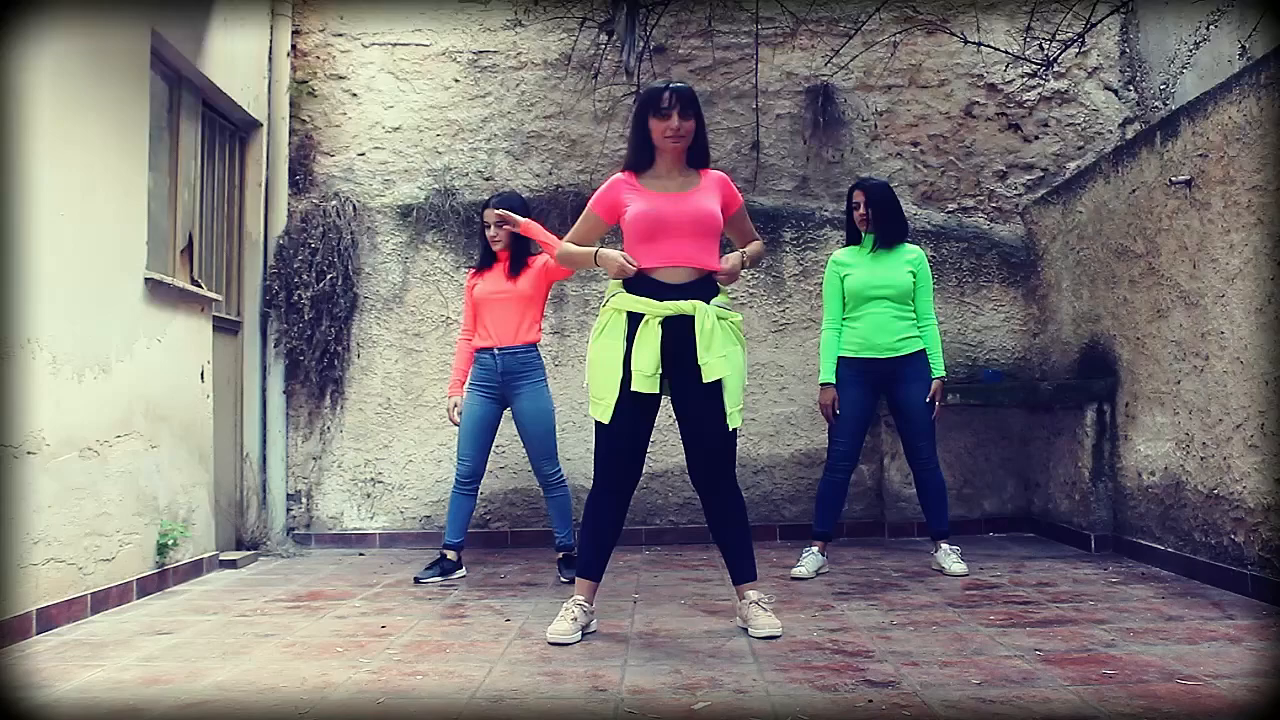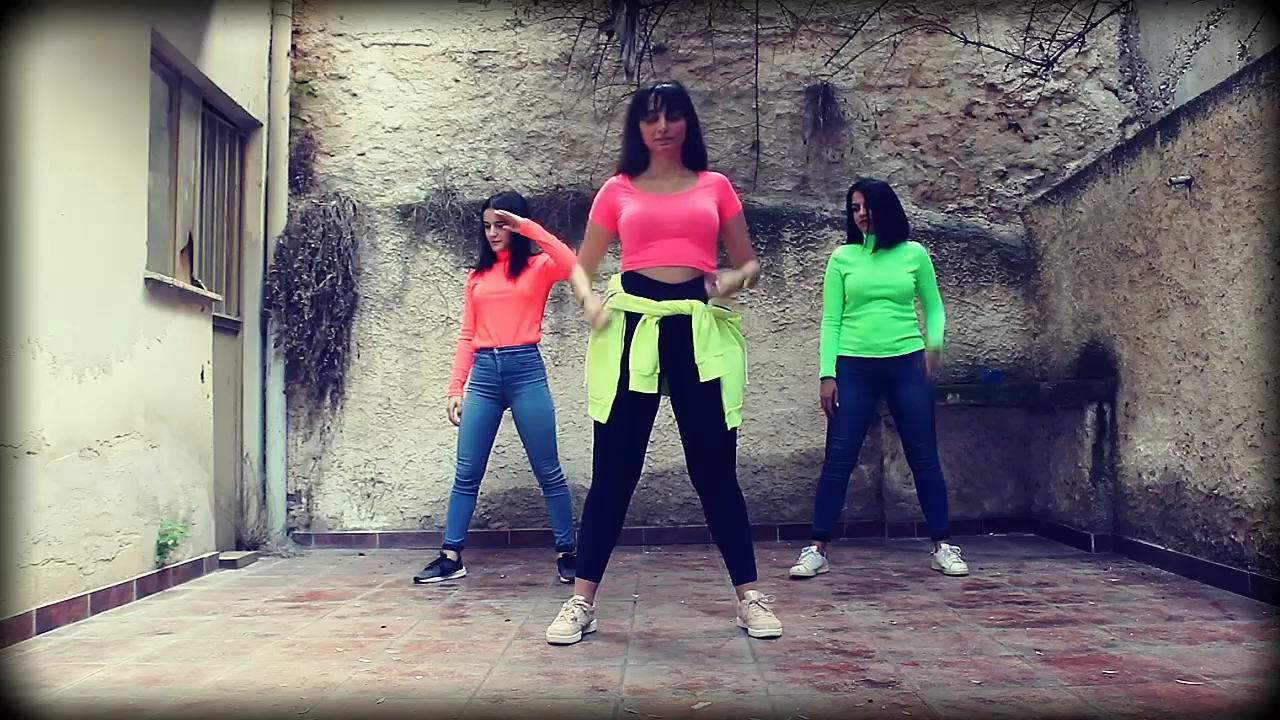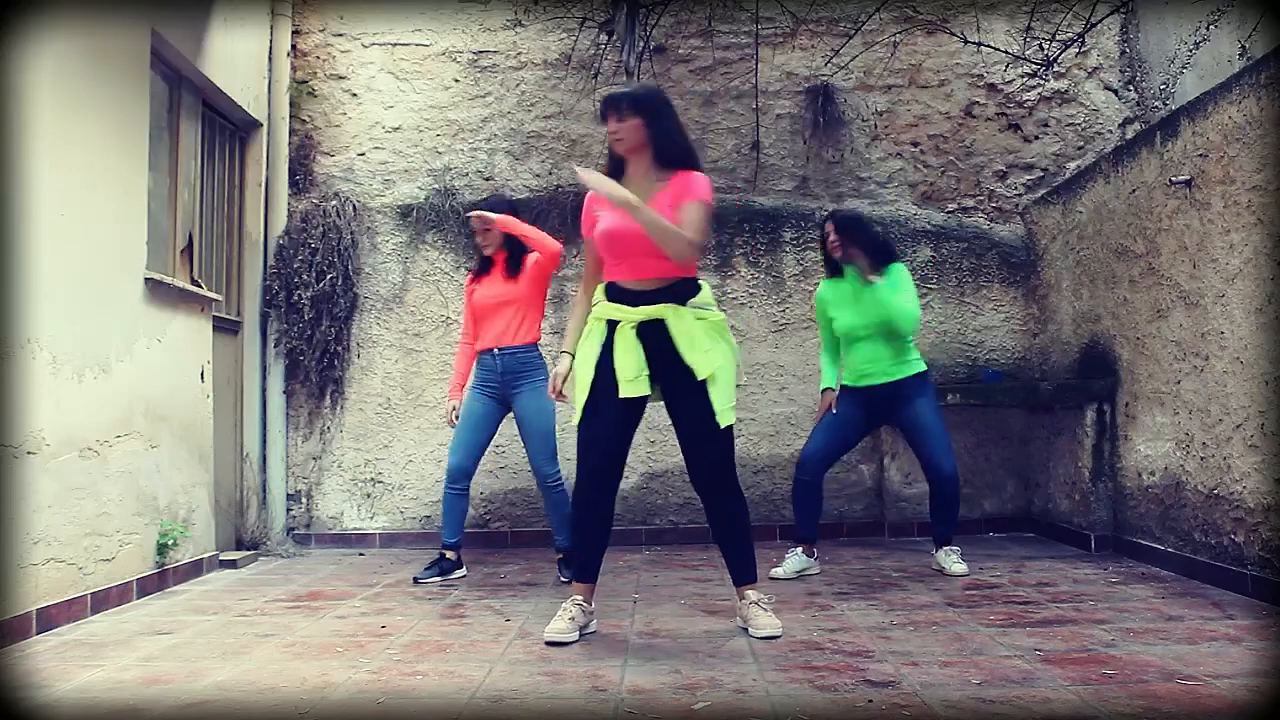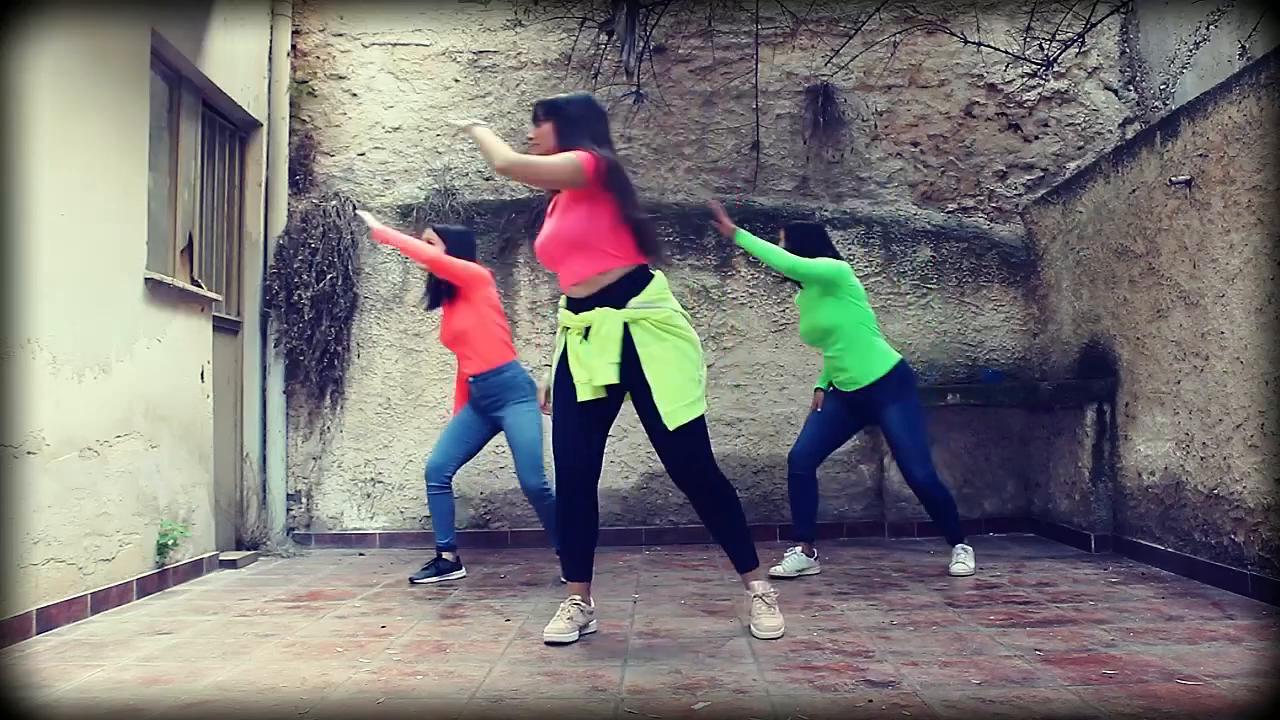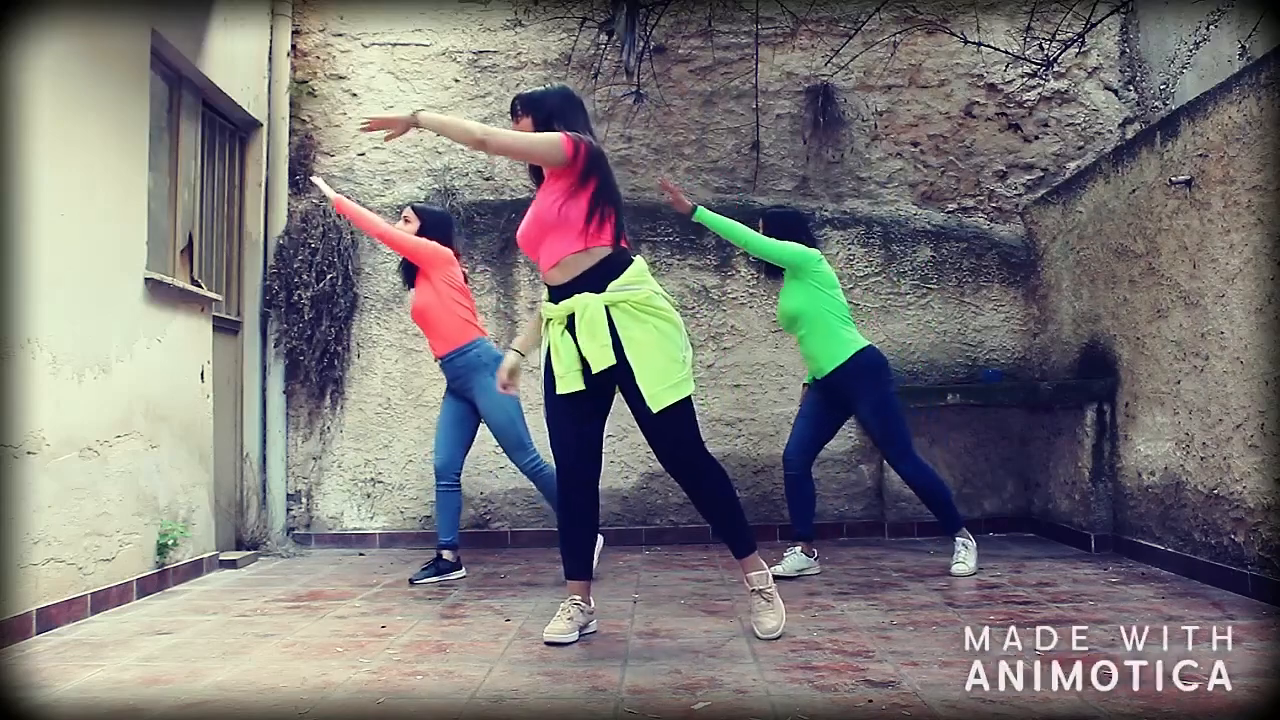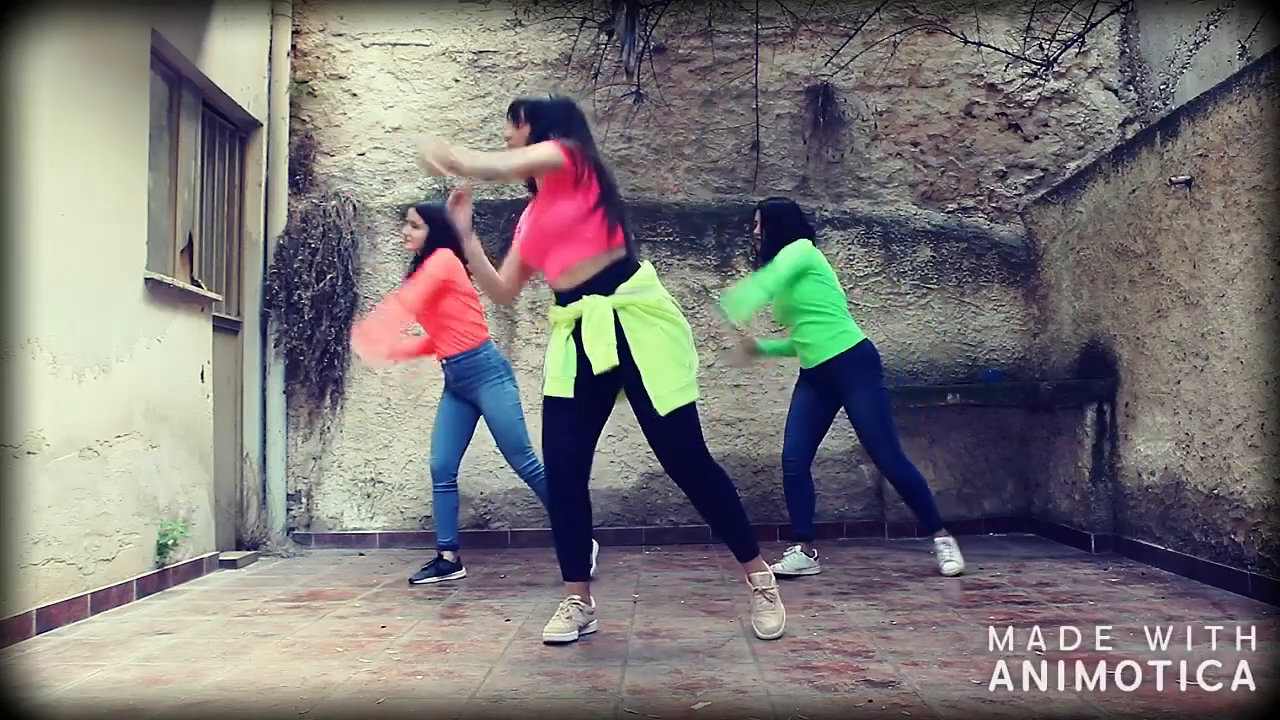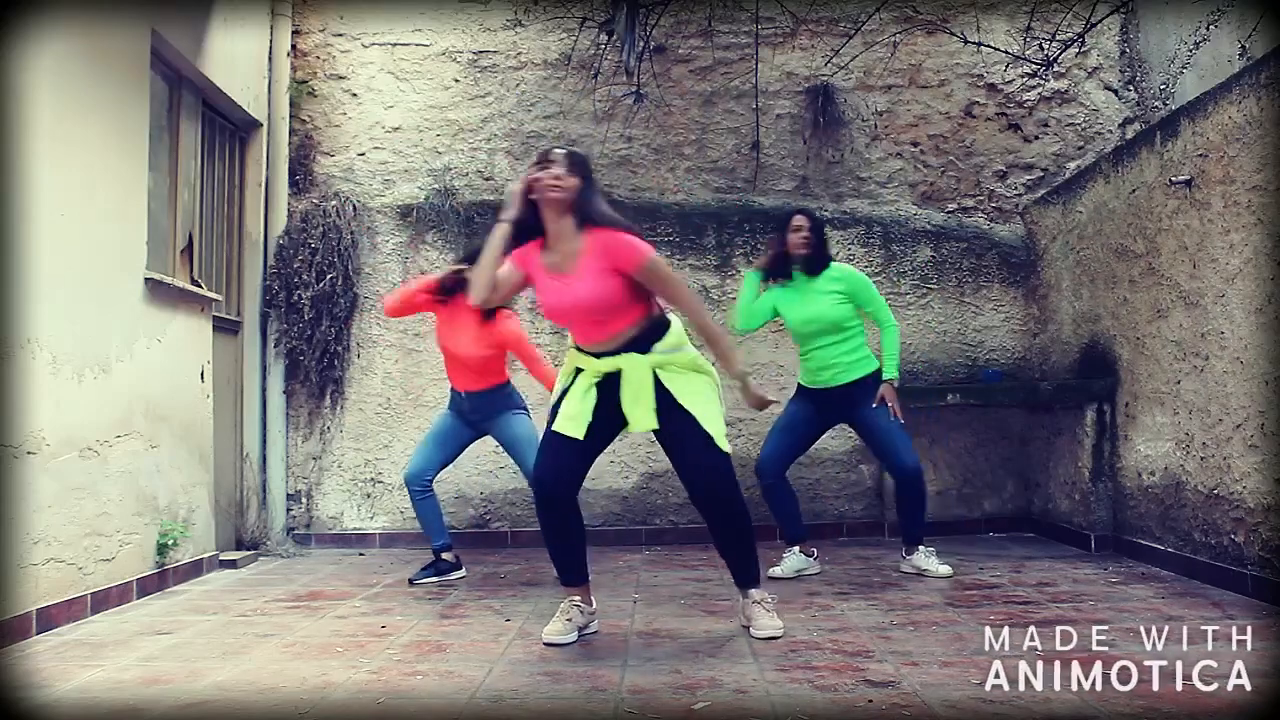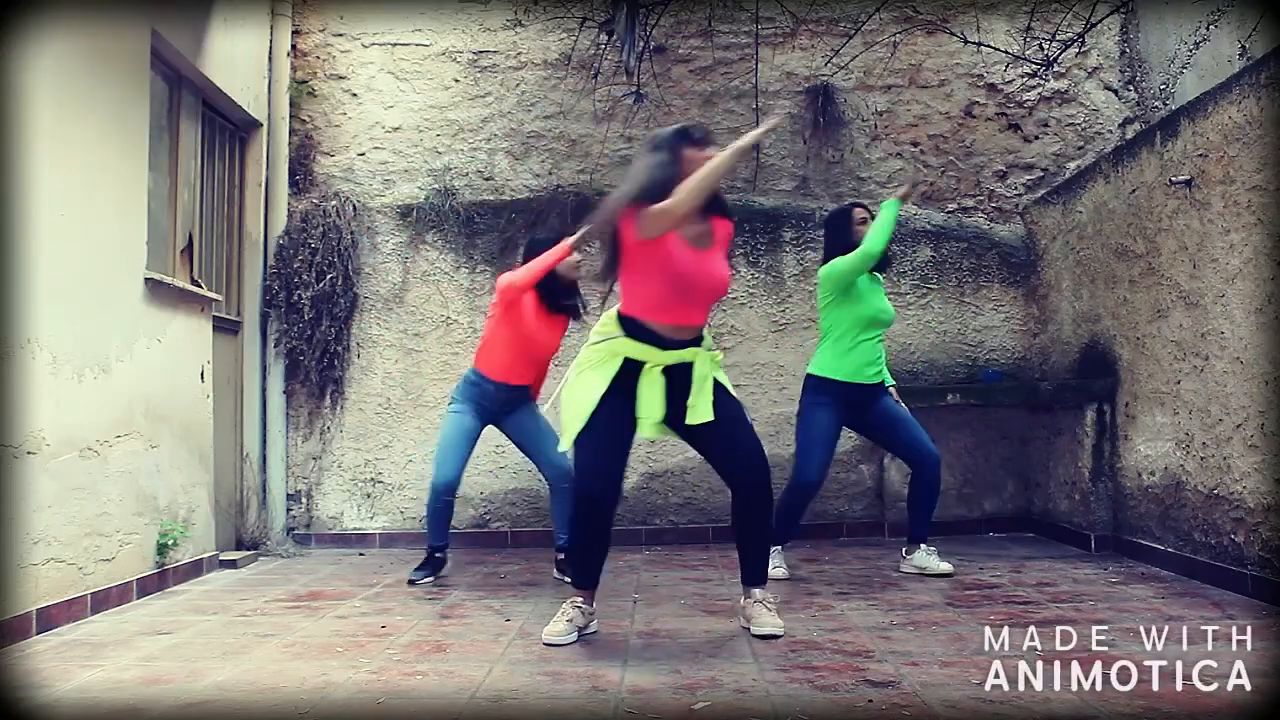
dt=0.3s
person 1, frame 1
left shoulder: (718, 185)
right shoulder: (621, 188)
left elbow: (755, 244)
right elbow: (566, 250)
left wrist: (739, 259)
right wrist: (602, 257)
left hip: (703, 328)
right hip: (634, 328)
left knee: (715, 469)
right knee: (614, 470)
left ankle: (749, 594)
right ankle: (582, 600)
person 1, frame 2
left shoulder: (715, 187)
right shoulder: (617, 190)
left elbow: (751, 261)
right elbow: (581, 263)
left wrist: (735, 278)
right wrist: (590, 298)
left hip: (701, 330)
right hip: (632, 327)
left knee: (715, 469)
right knee: (613, 470)
left ankle: (749, 594)
right ankle: (582, 600)
person 1, frame 3
left shoulder: (689, 184)
right shoulder: (599, 195)
left elbow: (687, 247)
right elbow: (589, 283)
left wrist: (628, 198)
right wrist: (568, 352)
left hip: (683, 332)
right hip: (617, 334)
left knee: (714, 471)
right knee: (595, 473)
left ankle: (749, 595)
right ankle: (580, 602)
person 1, frame 4
left shoulder: (591, 166)
right shoulder: (557, 205)
left elbow: (508, 163)
left wrist: (480, 130)
right wrist: (555, 365)
left hip: (640, 329)
right hip: (584, 339)
left knee: (692, 466)
right knee: (572, 476)
left ankle: (755, 585)
right ankle: (578, 601)
person 1, frame 5
left shoulder: (576, 154)
right shoulder: (544, 201)
left elbow: (482, 137)
left wrist: (415, 117)
right wrist: (517, 350)
left hip: (625, 315)
right hip: (570, 331)
left knee: (683, 453)
right knee: (575, 471)
left ankle: (755, 572)
right ankle: (579, 601)
person 1, frame 6
left shoulder: (569, 161)
right shoulder: (532, 215)
left elbow: (492, 165)
right elbow: (503, 290)
left wrist: (445, 155)
right wrist: (464, 230)
left hip: (632, 321)
right hip: (575, 336)
left knee: (685, 458)
right knee: (563, 471)
left ankle: (757, 575)
right ankle: (578, 601)
person 1, frame 7
left shoulder: (613, 242)
right shoulder: (531, 253)
left elbow: (691, 306)
right elbow: (482, 296)
left wrist: (740, 375)
right wrist: (509, 217)
left hip: (658, 369)
right hip: (591, 378)
left knee: (715, 484)
right knee: (550, 484)
left ankle: (753, 593)
right ankle: (578, 603)
person 1, frame 8
left shoulder: (719, 228)
right shoulder: (642, 216)
right elbow: (675, 210)
right wrist: (740, 147)
left hip: (691, 366)
right hip: (625, 363)
left knee: (752, 473)
right knee: (593, 489)
left ankle: (755, 595)
right ankle: (581, 602)
person 2, frame 1
left shoulder: (913, 256)
right shoulder: (841, 260)
left elbow: (926, 319)
right elbow: (831, 323)
left wrist: (938, 373)
right wrist: (826, 379)
left hip: (908, 366)
right hip: (855, 368)
left knee: (924, 458)
right knee: (840, 459)
left ankle: (942, 546)
right ankle: (818, 549)
person 2, frame 2
left shoulder: (914, 254)
right shoulder: (842, 257)
left elbow: (934, 308)
right elbow: (831, 321)
left wrist: (934, 344)
right wrist: (828, 374)
left hip: (907, 365)
right hip: (855, 367)
left knee: (924, 458)
right knee: (838, 459)
left ankle: (942, 546)
right ankle: (817, 549)
person 2, frame 3
left shoulder: (893, 273)
right shoulder: (826, 292)
left elbow: (908, 325)
left wrist: (871, 277)
right wrist: (828, 386)
left hip: (909, 386)
right hip: (856, 394)
left knee: (944, 470)
right knee: (809, 462)
left ankle: (944, 547)
right ankle: (805, 552)
person 2, frame 4
left shoulder: (835, 271)
right shoulder: (804, 297)
left elbow: (791, 265)
left wrist: (735, 234)
right wrist: (822, 386)
left hip: (889, 385)
right hip: (845, 394)
left knee: (920, 475)
right knee: (800, 461)
left ankle: (959, 545)
right ankle: (804, 552)
person 2, frame 5
left shoulder: (807, 260)
right shoulder: (793, 281)
left elbow: (749, 240)
left wrist: (693, 210)
right wrist: (809, 380)
left hip: (862, 371)
right hip: (828, 383)
left knee: (903, 460)
right knee: (795, 460)
left ankle: (961, 538)
right ankle: (805, 551)
person 2, frame 6
left shoulder: (801, 251)
right shoulder: (786, 276)
left elbow: (767, 281)
left wrist: (730, 312)
right wrist: (760, 347)
left hip: (852, 364)
right hip: (815, 377)
left knee: (887, 458)
right knee: (793, 461)
left ankle: (940, 537)
right ankle: (804, 551)
person 2, frame 7
left shoulder: (847, 277)
right shoulder: (778, 290)
left elbow: (888, 324)
right elbow: (743, 324)
left wrist: (889, 380)
right wrist: (756, 270)
left hip: (864, 390)
right hip: (812, 396)
left knee: (907, 467)
right knee: (767, 466)
left ankle: (914, 550)
right ankle: (802, 552)
person 2, frame 8
left shoulder: (876, 279)
right shoulder: (834, 273)
right elbow: (871, 250)
left wrist: (887, 383)
right wrist: (893, 203)
left hip: (871, 393)
right hip: (826, 391)
left knee: (928, 459)
right knee: (807, 477)
left ankle: (915, 550)
right ankle: (776, 549)
person 3, frame 1
left shoulder: (539, 267)
right shoulder: (477, 276)
left elbow: (569, 261)
right elbow: (466, 335)
left wrist: (527, 226)
right wrist: (455, 387)
left hip: (525, 370)
right hip: (483, 373)
left knee: (547, 470)
right knee: (466, 472)
left ankle: (567, 553)
right ankle: (451, 556)
person 3, frame 2
left shoulder: (538, 267)
right shoulder: (477, 275)
left elbow: (570, 263)
right elbow: (467, 335)
left wrist: (526, 226)
right wrist: (455, 387)
left hip: (525, 370)
right hip: (483, 374)
left knee: (547, 471)
right knee: (467, 472)
left ankle: (567, 554)
right ankle: (451, 557)
person 3, frame 3
left shoulder: (534, 266)
right shoulder: (477, 279)
left elbow: (555, 251)
right elbow: (469, 339)
left wrist: (502, 220)
right wrist: (455, 391)
left hip: (526, 372)
right hip: (486, 378)
left knee: (546, 472)
right knee: (458, 467)
left ankle: (567, 555)
right ankle: (450, 557)
person 3, frame 4
left shoulder: (476, 279)
right shoulder: (449, 301)
left elbow: (422, 255)
left wrist: (380, 230)
right wrist: (457, 415)
left hip: (511, 391)
right hip: (476, 400)
left knee: (533, 483)
right knee: (437, 470)
right ankle: (448, 558)
person 3, frame 5
left shoulder: (436, 257)
right shoulder: (424, 278)
left elbow: (382, 229)
left wrist: (334, 198)
left hip: (480, 371)
right hip: (461, 378)
left knee: (527, 461)
right knee: (444, 469)
right ankle: (448, 557)
person 3, frame 6
left shoulder: (443, 261)
right shoulder: (427, 272)
left elbow: (406, 300)
left wrist: (372, 334)
right wrist: (391, 351)
left hip: (482, 372)
right hip: (454, 381)
left knee: (524, 463)
right knee: (441, 469)
right ankle: (448, 558)
person 3, frame 7
left shoulder: (504, 322)
right shoulder: (447, 298)
left elbow: (544, 372)
right elbow: (391, 308)
right wrist: (433, 280)
left hip: (504, 406)
right hip: (460, 408)
right knee: (417, 475)
right ankle: (447, 559)
person 3, frame 8
left shoulder: (563, 312)
right shoulder: (513, 289)
right elbow: (518, 282)
left wrist: (533, 396)
right wrist: (566, 246)
left hip: (518, 402)
right hip: (474, 396)
left knee: (562, 470)
right knee: (444, 481)
left ankle: (566, 557)
right ankle: (436, 554)
